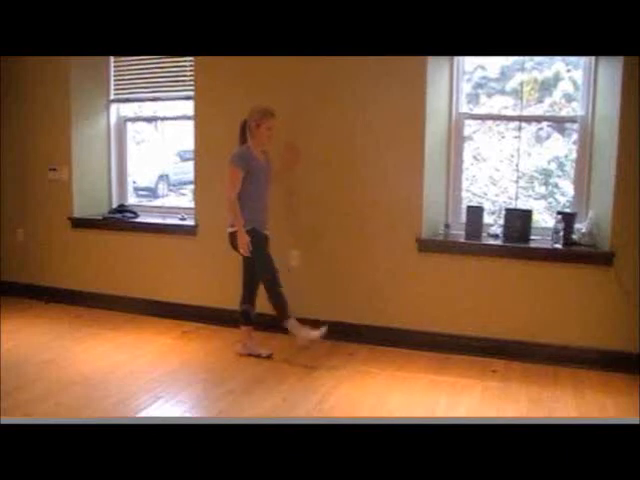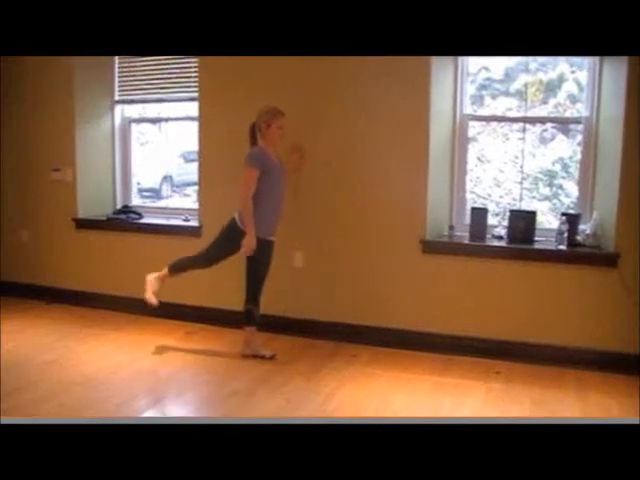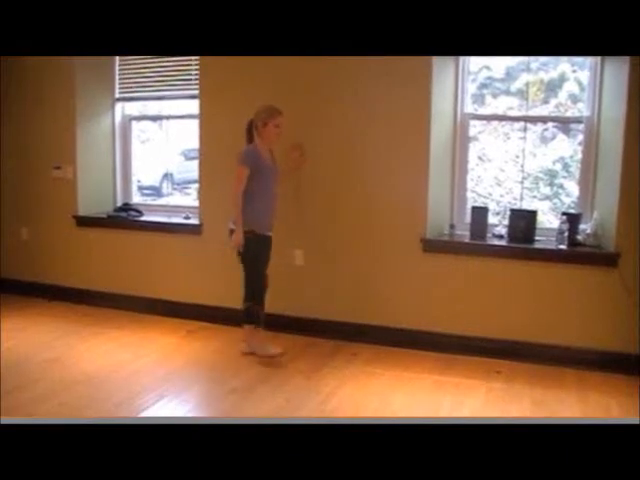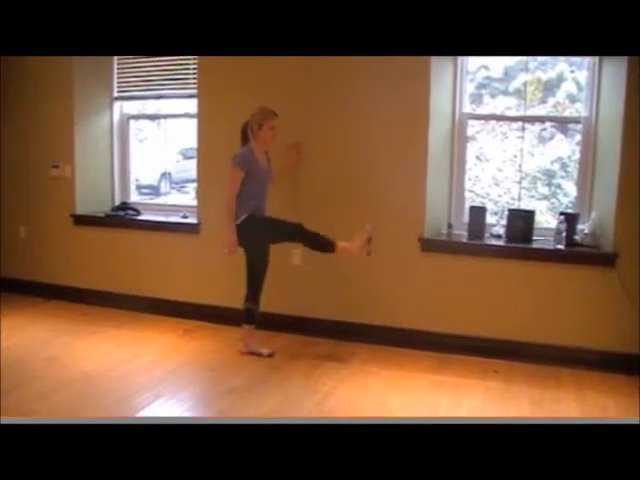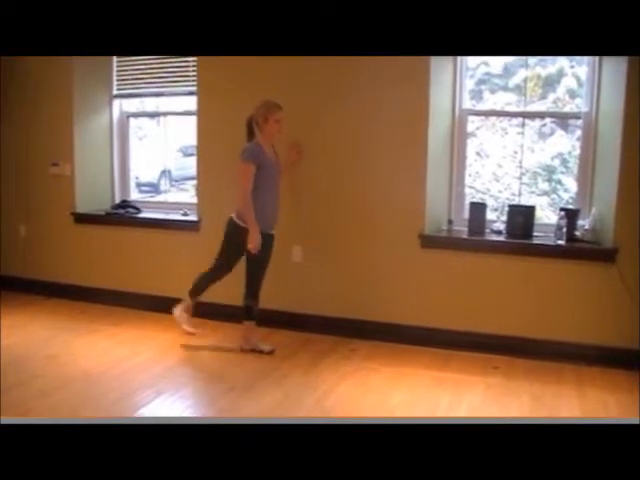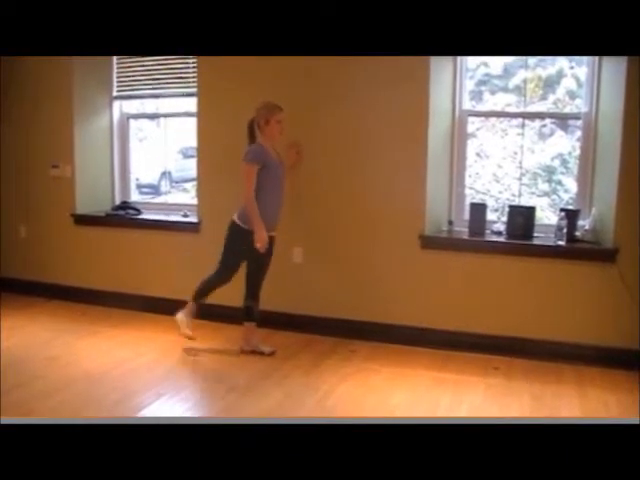
dt=0.4s
person 1, frame 1
left shoulder: (263, 155)
right shoulder: (240, 156)
right elbow: (231, 196)
right wrist: (241, 232)
left hip: (258, 232)
right hip: (242, 230)
left knee: (252, 286)
right knee: (270, 276)
left ankle: (246, 342)
right ankle: (295, 329)
person 1, frame 2
left shoulder: (275, 156)
right shoulder: (256, 156)
right elbow: (246, 196)
left wrist: (292, 165)
right wrist: (250, 233)
left hip: (266, 235)
right hip: (244, 227)
left knee: (255, 289)
right knee: (204, 259)
left ankle: (250, 342)
right ankle: (157, 279)
person 1, frame 3
left shoulder: (271, 154)
right shoulder: (249, 154)
right elbow: (237, 193)
left wrist: (292, 166)
right wrist: (239, 230)
left hip: (263, 231)
right hip: (246, 229)
left knee: (255, 284)
right knee: (257, 282)
left ankle: (250, 339)
right ankle: (256, 339)
person 1, frame 4
left shoulder: (265, 156)
right shoulder: (243, 157)
right elbow: (231, 196)
left wrist: (289, 165)
right wrist: (231, 232)
left hip: (256, 223)
right hip: (245, 223)
left knee: (256, 284)
right knee: (296, 231)
left ankle: (248, 340)
right ankle: (351, 248)
person 1, frame 5
left shoulder: (272, 151)
right shoulder: (251, 151)
right elbow: (245, 193)
left wrist: (288, 163)
right wrist: (252, 230)
left hip: (265, 229)
right hip: (243, 225)
left knee: (255, 283)
right knee: (221, 268)
left ankle: (249, 337)
right ankle: (184, 308)
person 1, frame 6
left shoulder: (275, 153)
right shoulder: (256, 151)
right elbow: (248, 194)
left wrist: (289, 164)
right wrist: (258, 229)
left hip: (266, 231)
right hip: (247, 227)
left knee: (255, 284)
right knee: (223, 273)
left ankle: (250, 339)
right ankle: (187, 312)
